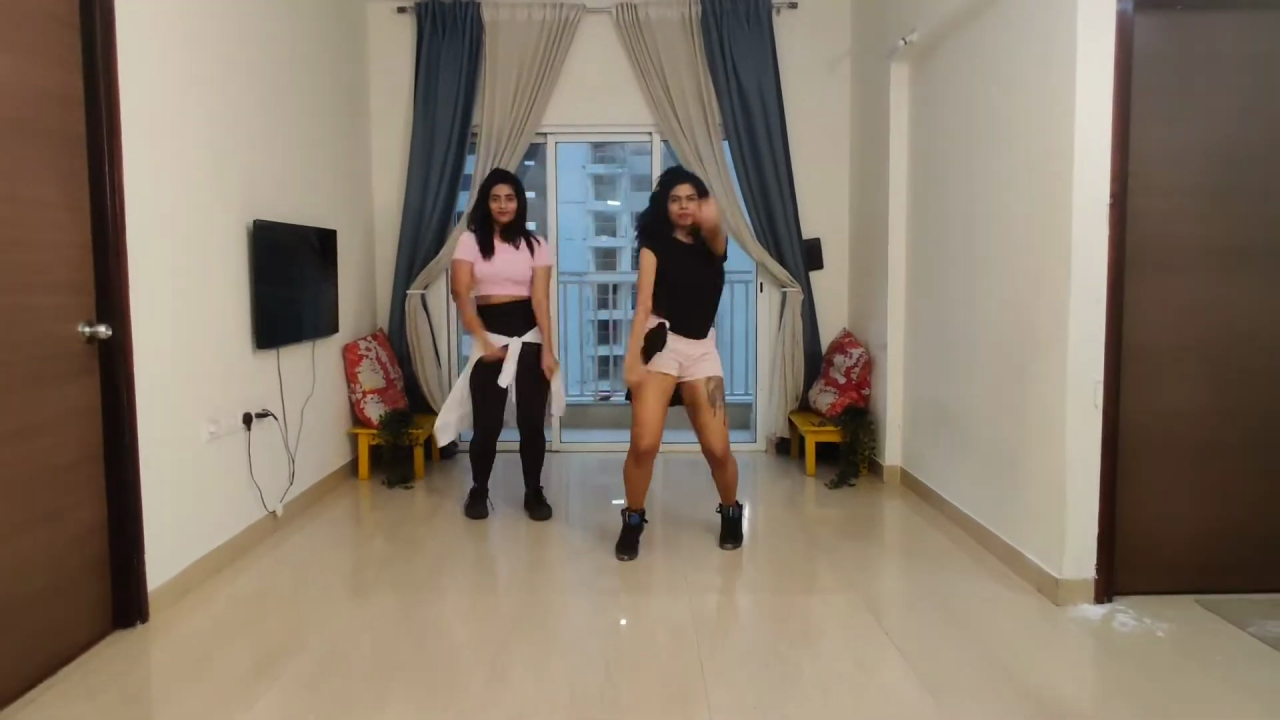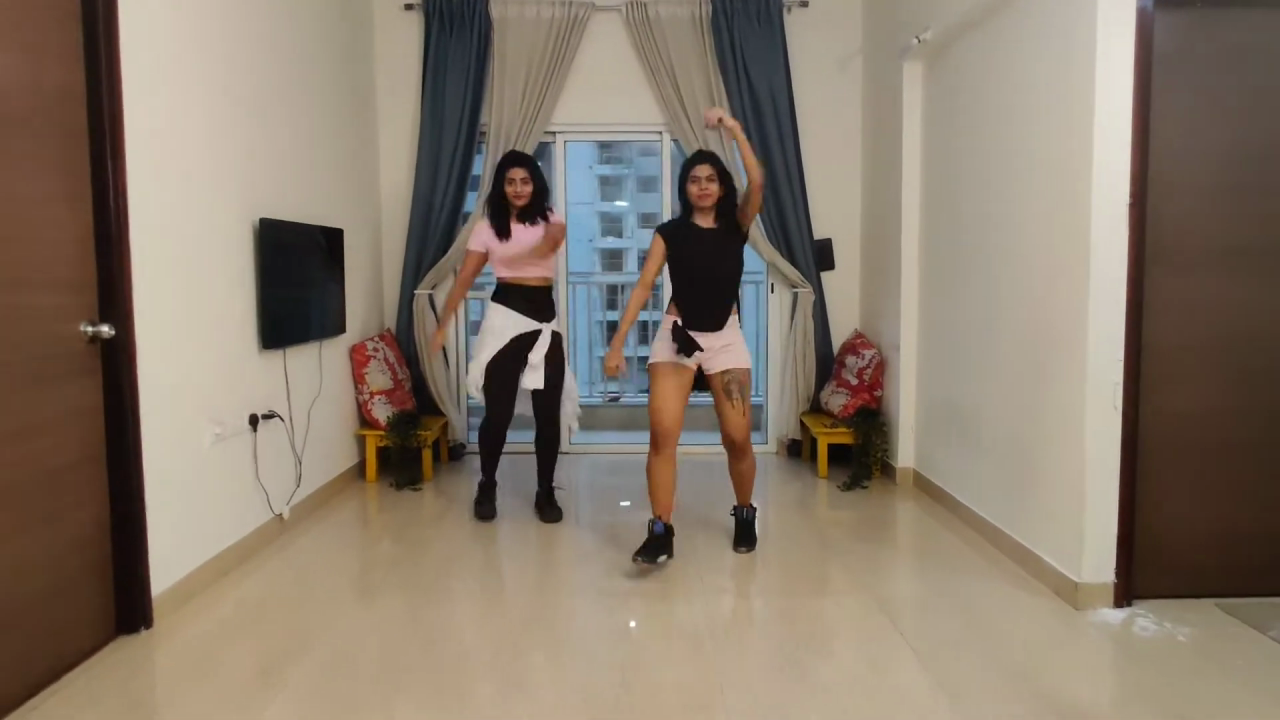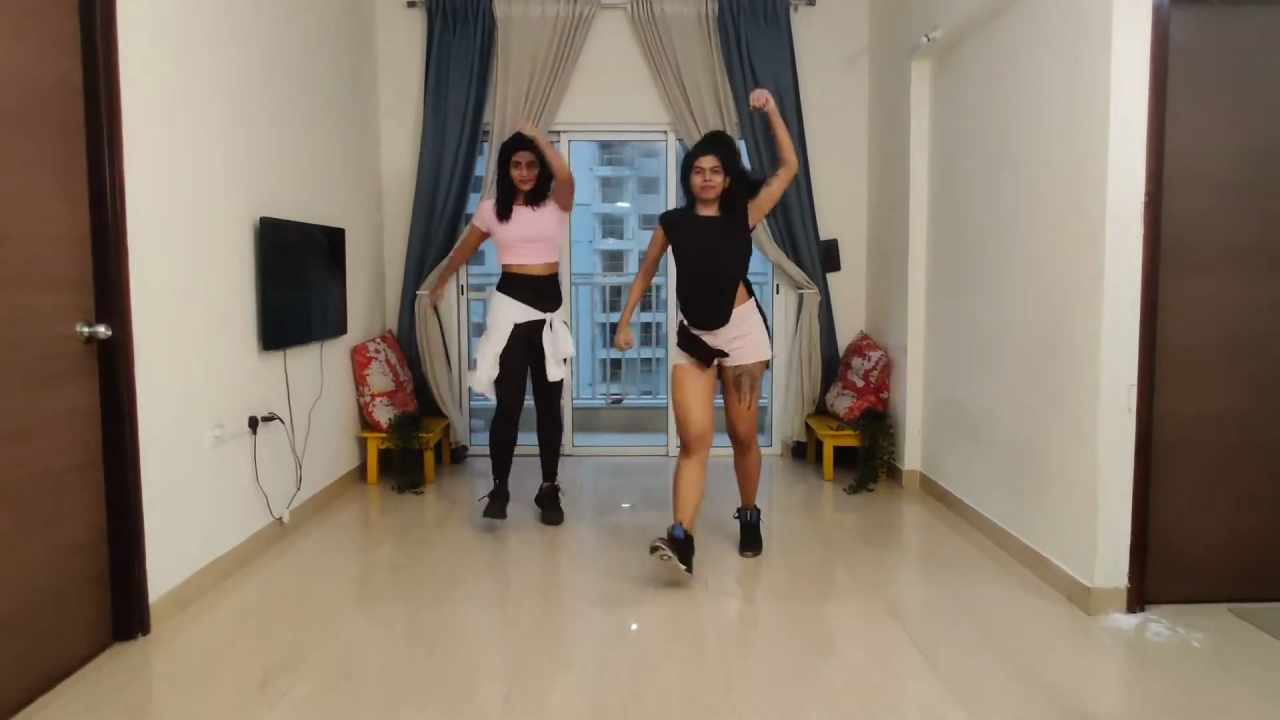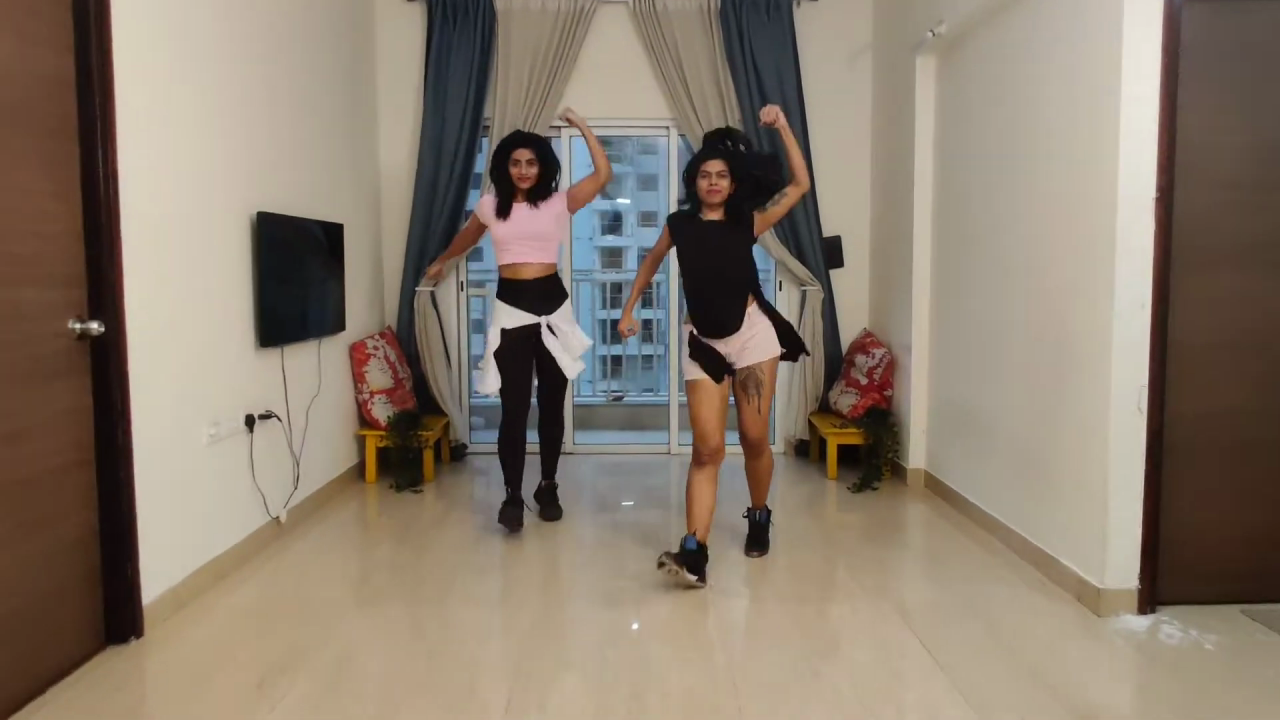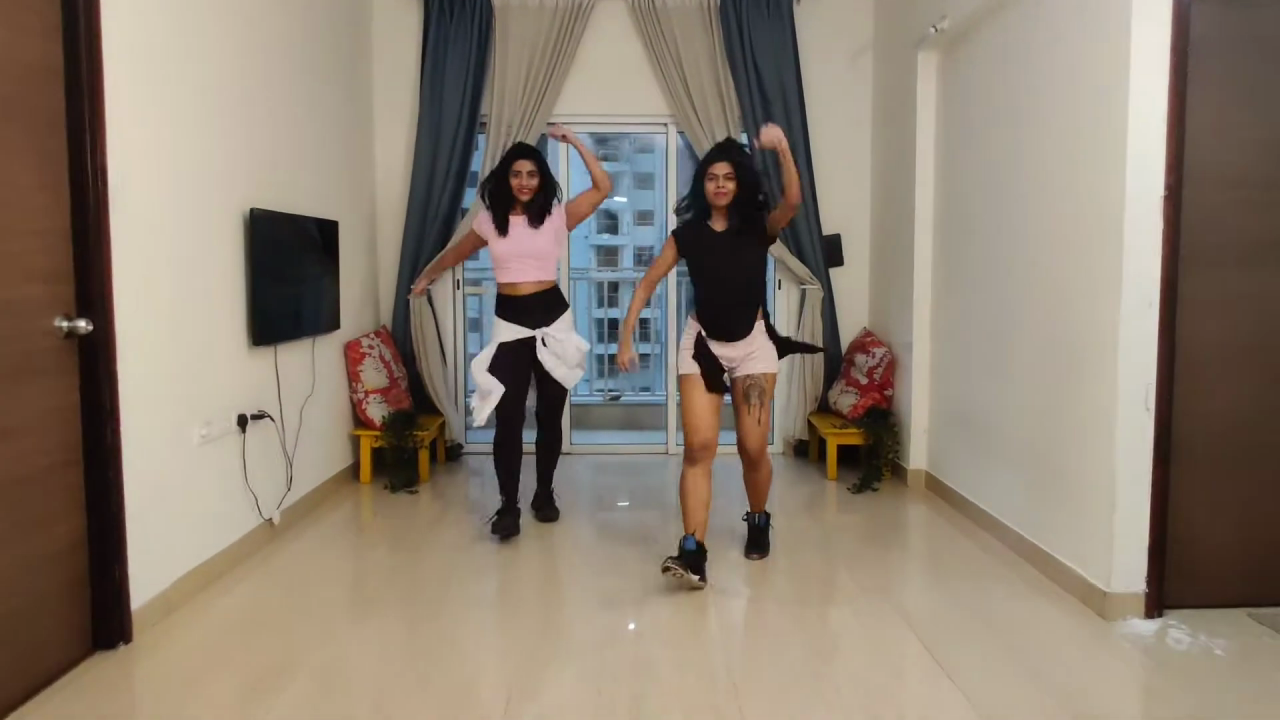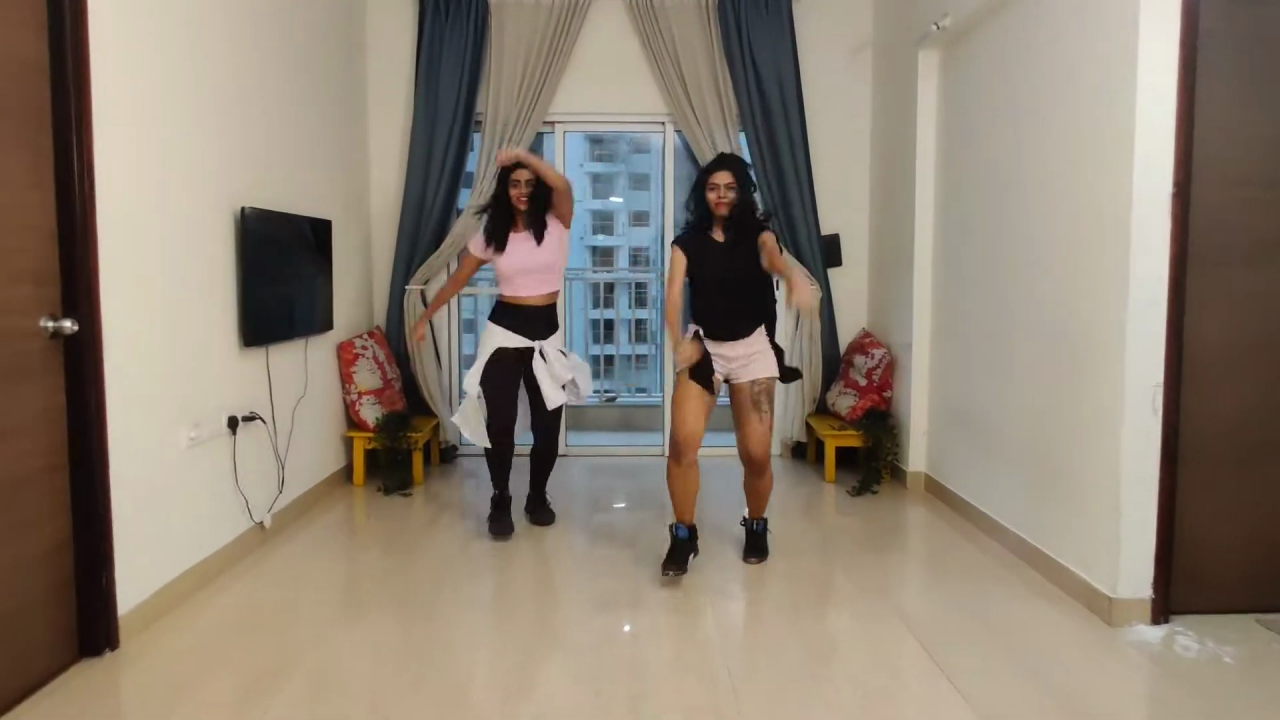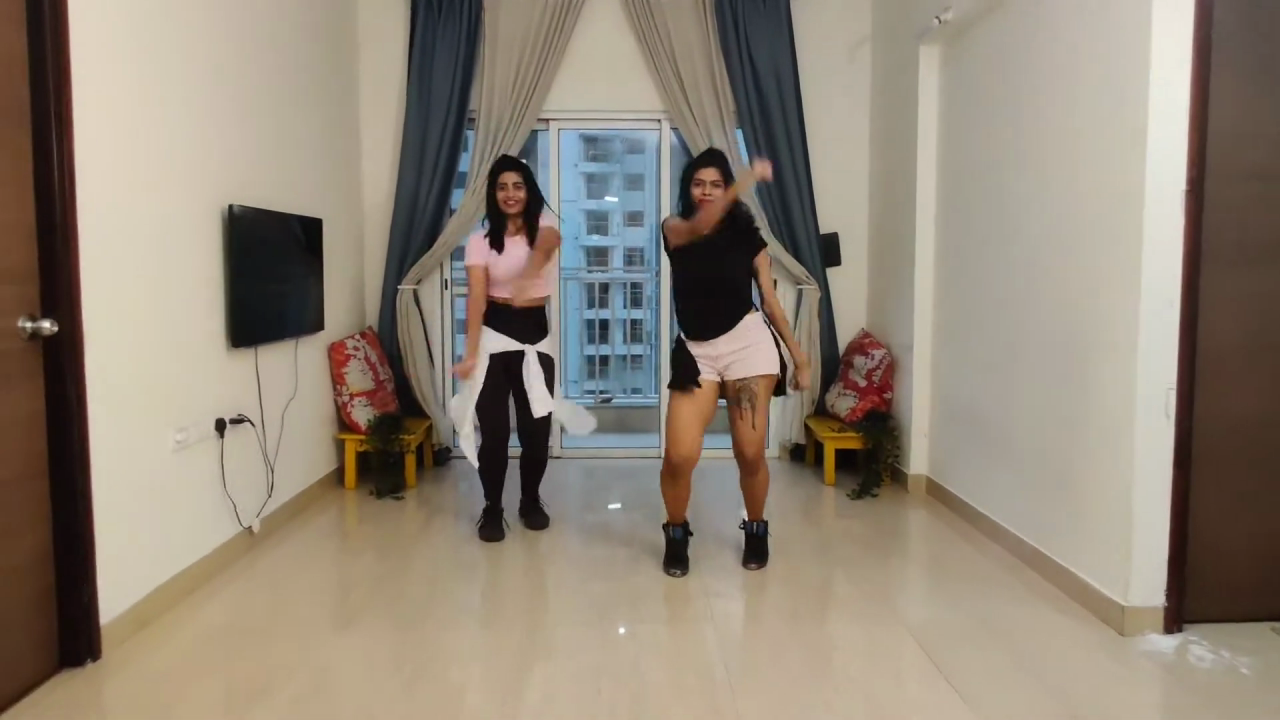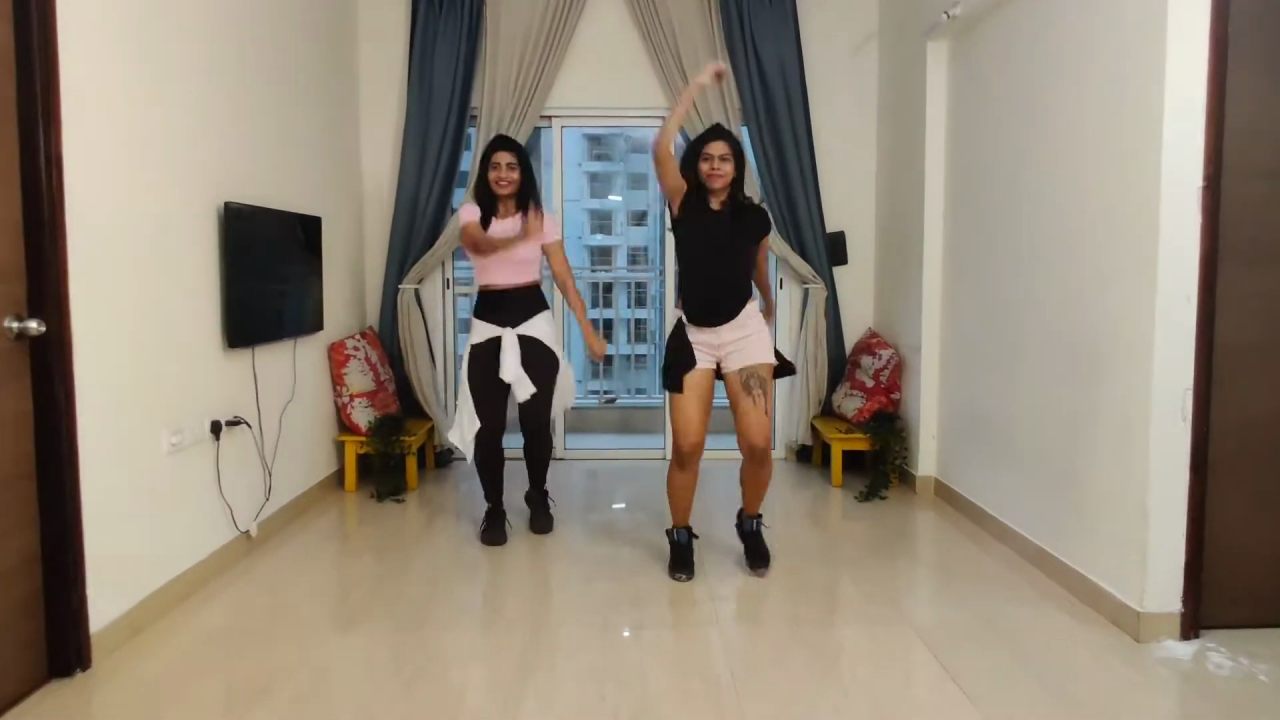
dt=0.1s
person 1, frame 1
left shoulder: (713, 244)
right shoulder: (654, 246)
left elbow: (717, 235)
right elbow: (643, 302)
left wrist: (712, 219)
right wrist: (631, 358)
left hip: (702, 350)
right hip: (660, 344)
left knee: (718, 449)
right knee: (644, 445)
left ankle: (730, 512)
right ankle: (633, 520)
person 1, frame 2
left shoulder: (737, 224)
right shoulder: (669, 233)
left elbow: (757, 181)
right elbow: (641, 289)
left wrist: (733, 128)
right wrist: (617, 343)
left hip: (725, 339)
right hip: (676, 338)
left knee: (738, 439)
right knee: (663, 436)
left ankle: (745, 515)
right ankle: (660, 533)
person 1, frame 3
left shoulder: (744, 214)
right shoulder: (673, 223)
left elbow: (789, 167)
right elbow: (645, 271)
left wrist: (771, 110)
right wrist: (625, 321)
left hip: (741, 329)
right hip: (693, 335)
left knee: (744, 436)
right knee: (696, 439)
left ankle: (750, 516)
right ankle: (681, 540)
person 1, frame 4
left shoulder: (750, 220)
right shoulder: (680, 223)
left elbow: (800, 185)
right elbow: (650, 263)
left wrist: (782, 125)
right wrist: (630, 307)
left hip: (753, 335)
right hip: (704, 343)
left knee: (755, 438)
right knee: (710, 449)
left ankle: (759, 518)
right ankle: (693, 552)
person 1, frame 5
left shoulder: (759, 228)
right shoulder: (687, 234)
left elbow: (793, 200)
right elbow: (649, 282)
left wrist: (782, 147)
right wrist: (627, 333)
left hip: (752, 346)
right hip: (703, 346)
left knee: (754, 450)
right knee: (699, 445)
left ankle: (758, 522)
right ankle: (693, 552)
person 1, frame 6
left shoulder: (757, 233)
right shoulder: (687, 242)
left elbow: (776, 260)
right elbow: (673, 295)
left wrist: (796, 278)
right wrist: (678, 341)
left hip: (752, 350)
right hip: (703, 348)
left knee: (756, 455)
right knee: (683, 441)
left ankle: (756, 526)
right ankle: (683, 536)
person 1, frame 7
left shoulder: (748, 238)
right shoulder: (676, 230)
left elbow: (771, 303)
right elbow: (699, 226)
left wrist: (798, 354)
right wrist: (742, 185)
left hip: (747, 345)
right hip: (695, 352)
left knee: (751, 454)
right knee: (680, 457)
left ankle: (756, 530)
right ankle: (677, 533)
person 1, frame 8
left shoulder: (755, 217)
right shoulder: (683, 203)
right elbow: (662, 150)
left wrist: (765, 322)
right wrist: (695, 87)
left hip: (745, 330)
right hip: (693, 333)
left knee: (757, 446)
right knee: (687, 450)
left ankle: (750, 519)
right ankle: (681, 538)
person 2, frame 1
left shoulder: (535, 246)
right shoulder: (470, 242)
left elbow: (541, 299)
right elbow: (462, 293)
left wrist: (549, 349)
right wrist: (483, 340)
left hip: (530, 337)
right hip: (488, 338)
left knee: (532, 423)
right knee: (487, 426)
left ankle: (534, 492)
right ankle: (479, 489)
person 2, frame 2
left shoulder: (551, 220)
right shoulder: (487, 227)
left elbow: (552, 242)
right elbow: (464, 279)
left wrist: (517, 256)
right wrist: (443, 324)
left hip: (546, 319)
right hip: (507, 316)
left knee: (549, 414)
right knee: (499, 411)
left ankle: (546, 493)
right ankle: (487, 485)
person 2, frame 3
left shoulder: (557, 202)
right shoulder: (492, 208)
left elbow: (566, 174)
right elbow: (465, 248)
left wrist: (538, 137)
right wrist: (439, 283)
left hip: (549, 307)
right hip: (511, 307)
left knee: (549, 406)
right knee: (510, 404)
left ankle: (549, 488)
right ankle: (499, 489)
person 2, frame 4
left shoulder: (559, 201)
right shoulder: (492, 204)
left elbow: (604, 175)
right elbow: (468, 235)
left wrist: (581, 127)
right wrist: (441, 263)
left hip: (553, 308)
right hip: (511, 311)
left knee: (551, 405)
right knee: (514, 409)
left ankle: (548, 488)
right ankle: (513, 497)
person 2, frame 5
left shoulder: (558, 216)
right shoulder: (491, 218)
left elbow: (603, 188)
right elbow: (464, 247)
left wrist: (575, 142)
right wrist: (428, 273)
left hip: (553, 322)
right hip: (510, 326)
left knee: (550, 417)
right knee: (508, 419)
left ankle: (544, 494)
right ankle: (508, 505)
person 2, frame 6
left shoulder: (556, 222)
right shoulder: (492, 231)
left elbow: (563, 186)
right elbow: (460, 276)
left wrist: (525, 156)
right wrist: (427, 314)
left hip: (546, 335)
right hip: (503, 333)
left knee: (548, 429)
right knee: (501, 426)
left ankle: (537, 497)
right ankle: (501, 503)
person 2, frame 7
left shoulder: (543, 226)
right shoulder: (480, 241)
left elbow: (547, 245)
right elbow: (476, 298)
left wrist: (530, 271)
right wrist: (471, 353)
left hip: (536, 338)
right hip: (494, 338)
left knee: (537, 437)
right knee: (494, 434)
left ankle: (530, 502)
right ankle: (492, 509)
person 2, frame 8
left shoulder: (541, 219)
right shoulder: (472, 213)
left elbow: (563, 275)
right elbow: (477, 245)
left wrist: (588, 330)
right wrist: (517, 235)
left hip: (533, 320)
right hip: (487, 323)
left knee: (536, 424)
right knee: (489, 426)
left ankle: (537, 495)
right ankle: (494, 510)
